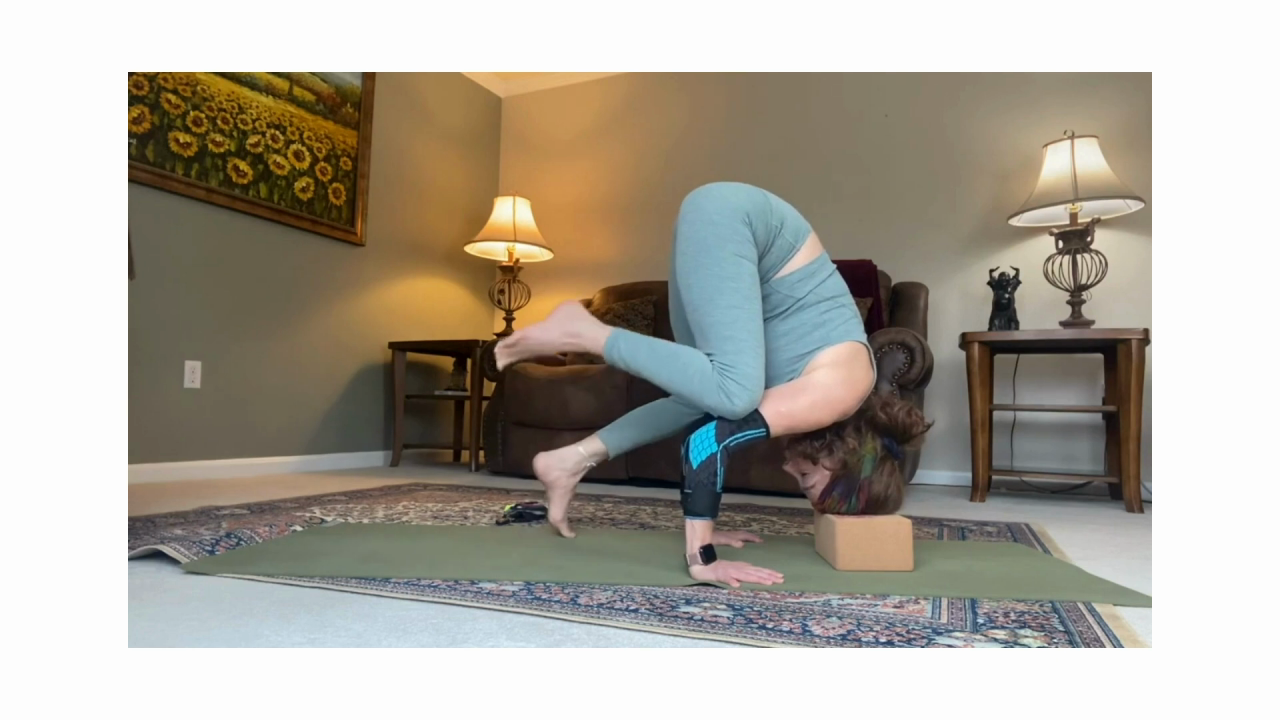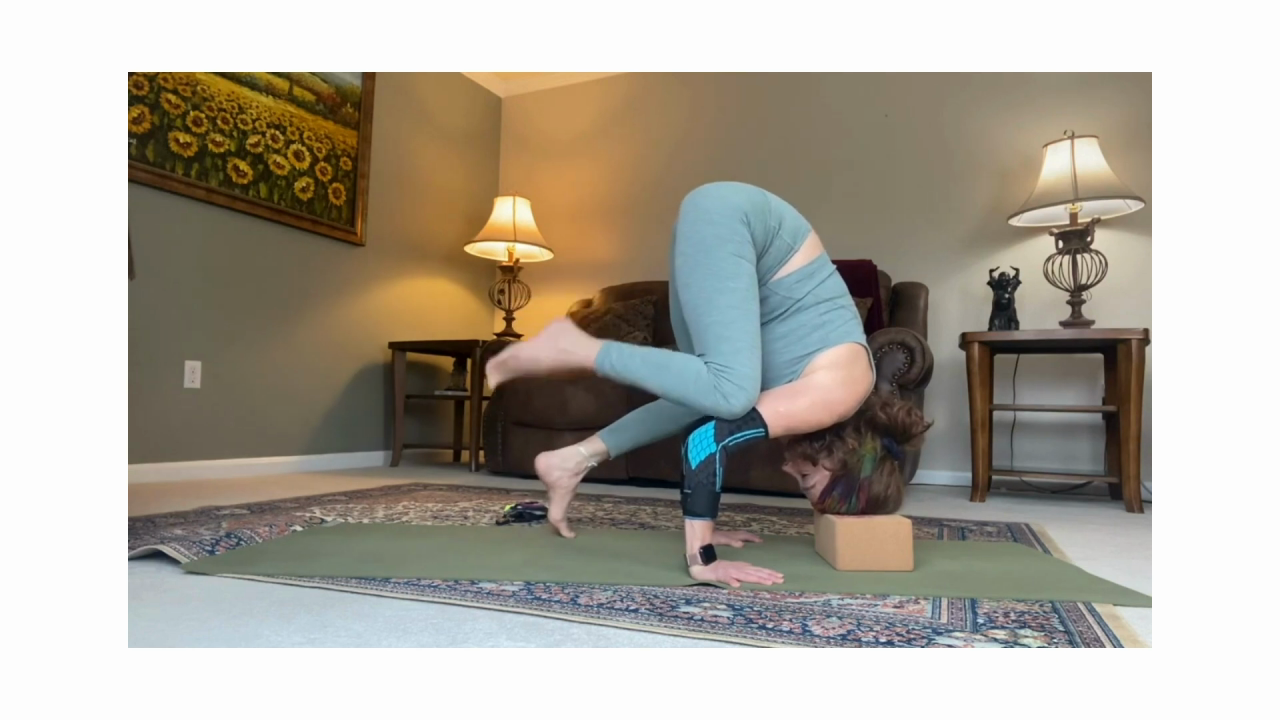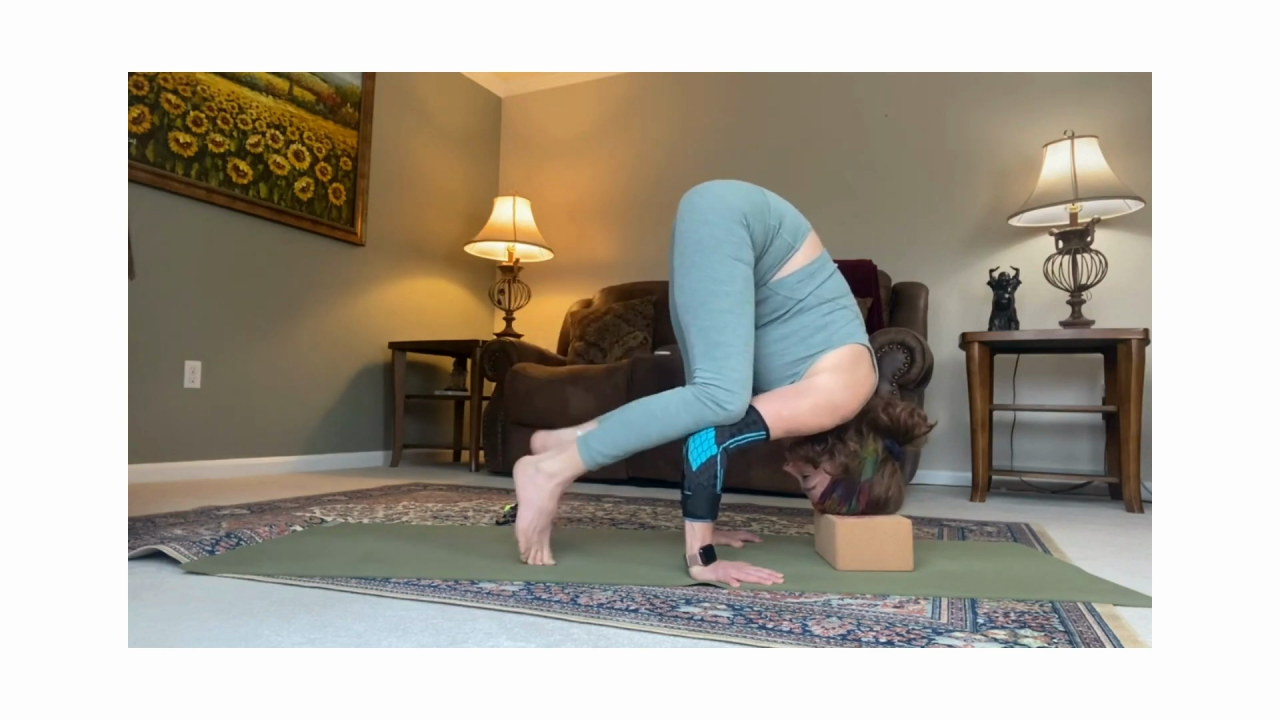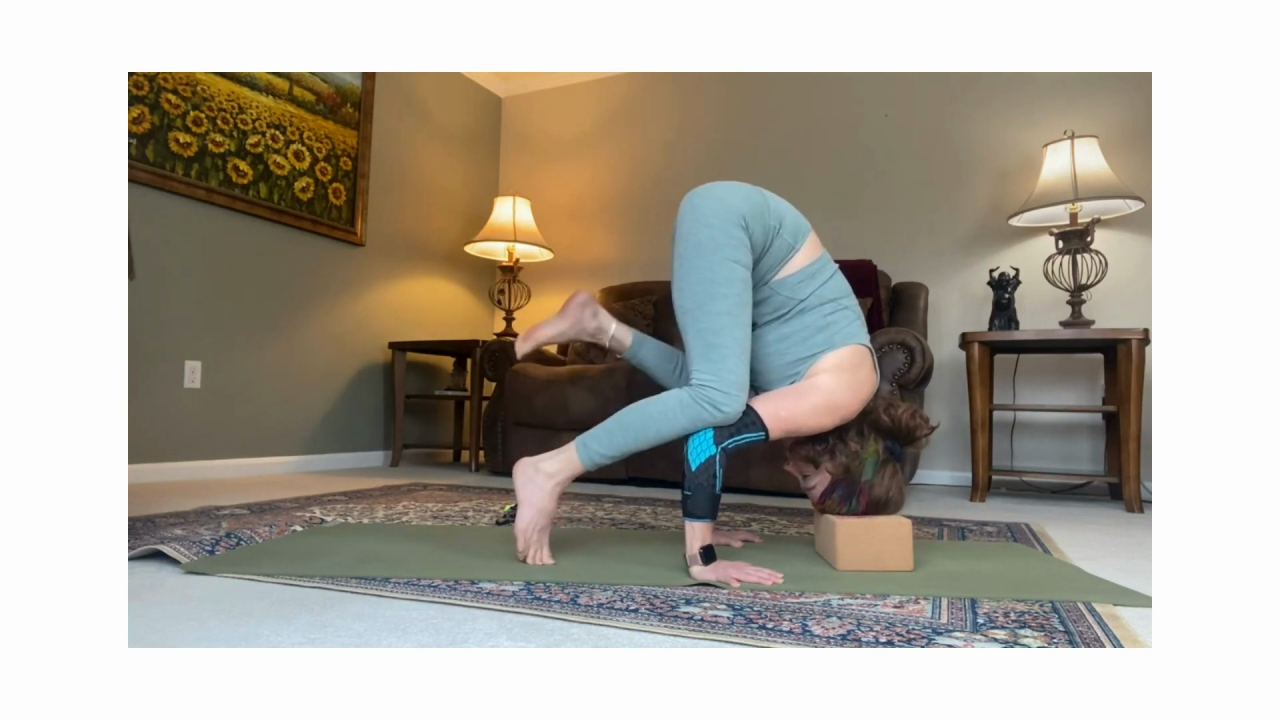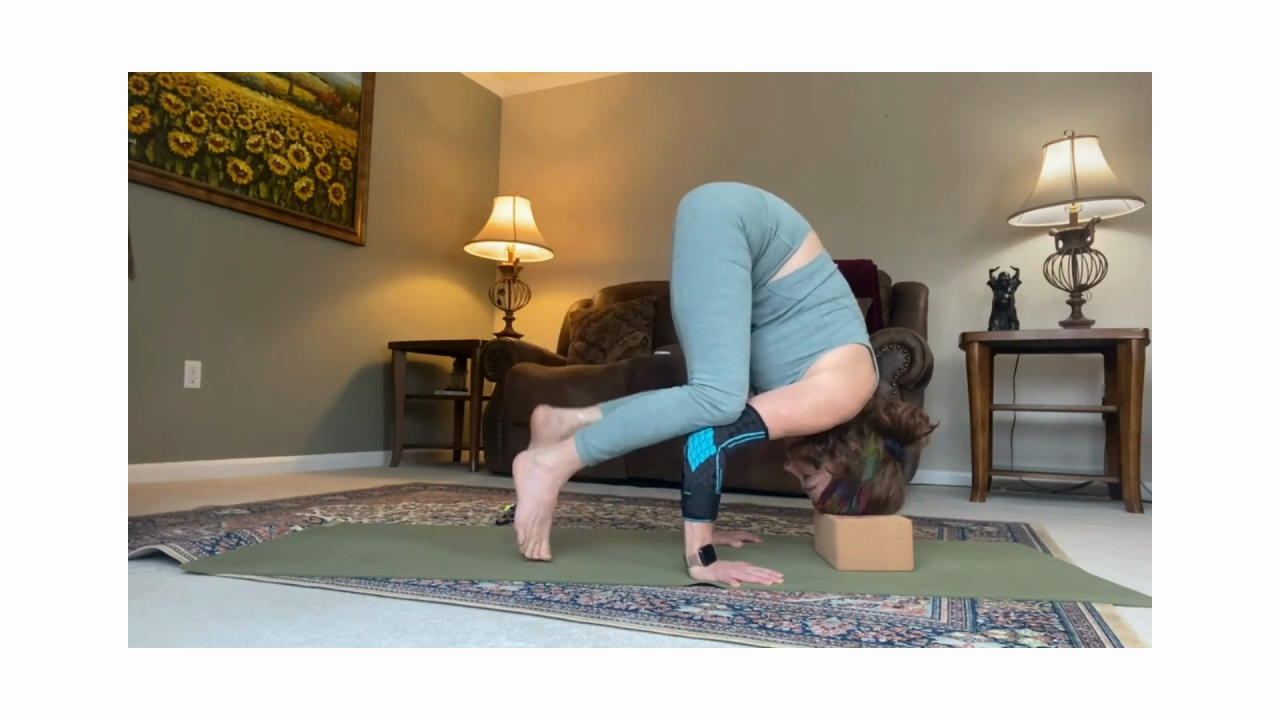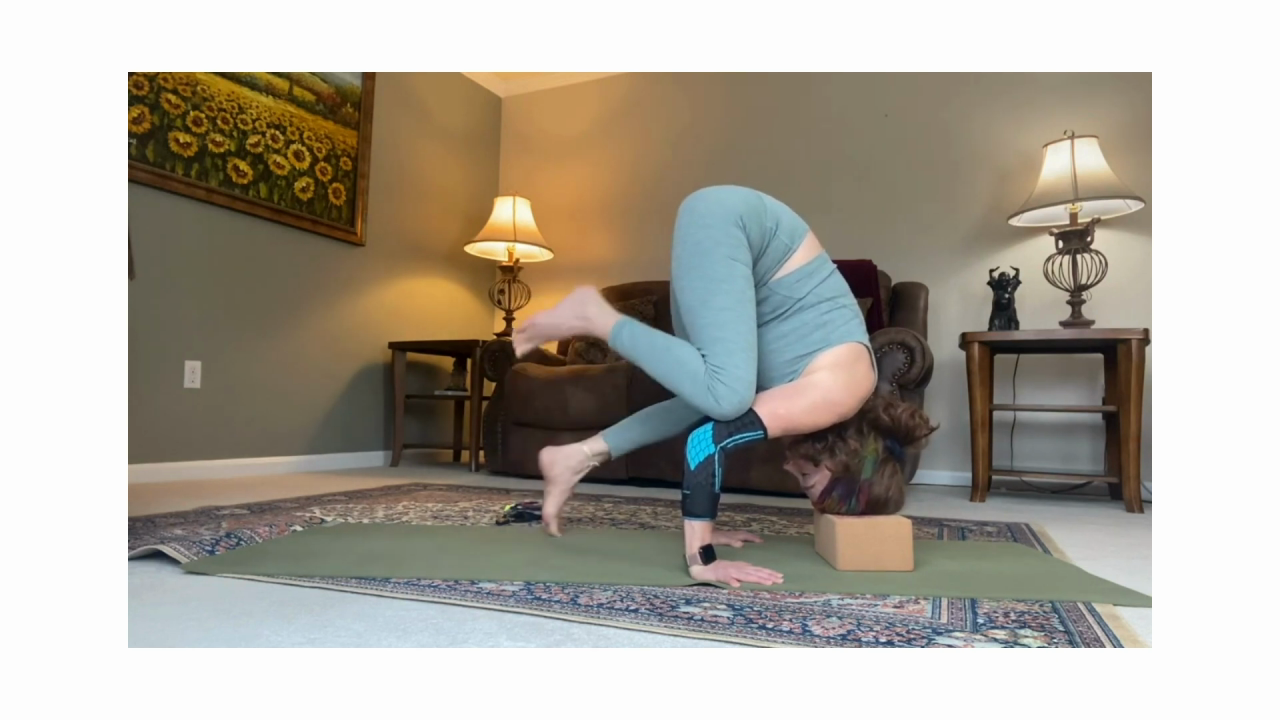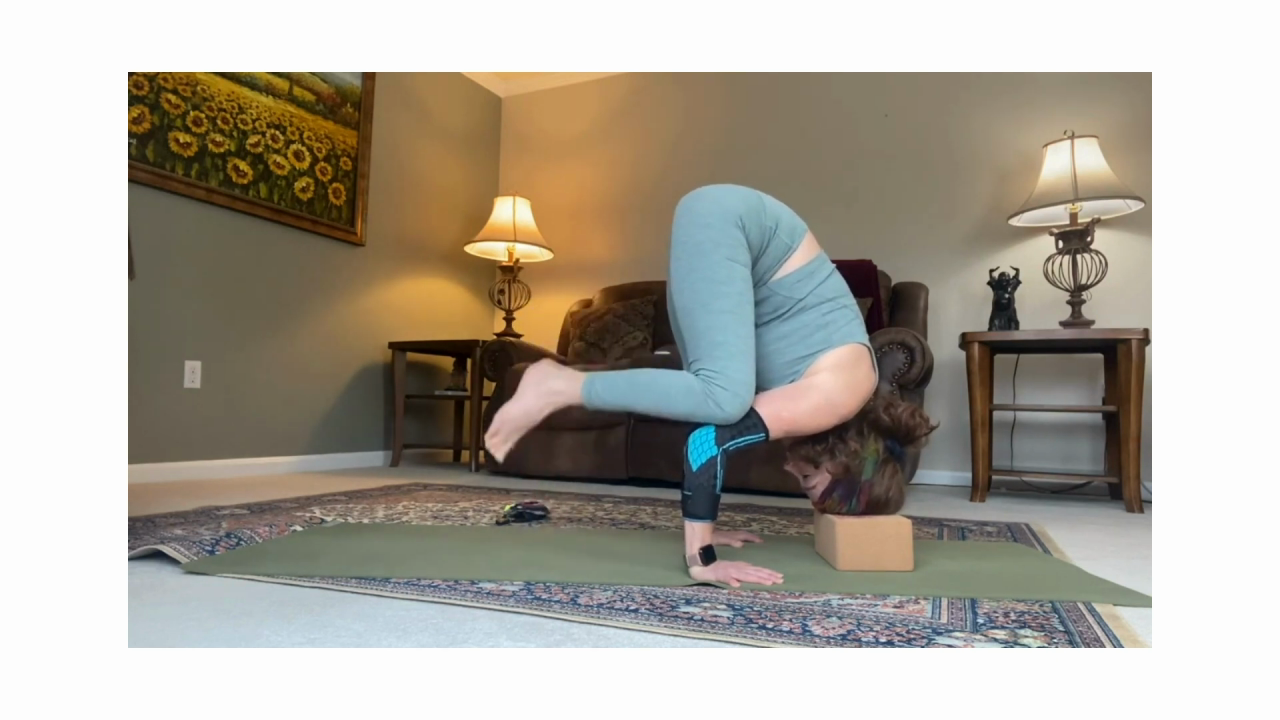
dt=0.7s
person 1, frame 1
left shoulder: (843, 382)
right shoulder: (839, 392)
right elbow: (712, 441)
left wrist: (703, 528)
right wrist: (701, 560)
left hip: (737, 226)
left knee: (708, 396)
right knee: (731, 395)
left ankle: (572, 461)
right ankle: (581, 333)
person 1, frame 2
left shoulder: (839, 383)
right shoulder: (837, 395)
right elbow: (710, 441)
left wrist: (703, 528)
right wrist: (701, 559)
left hip: (734, 226)
right hip: (726, 218)
left knee: (706, 396)
right knee: (728, 394)
left ankle: (576, 461)
right ankle: (570, 350)
person 1, frame 3
left shoulder: (844, 383)
right shoulder: (839, 397)
right elbow: (715, 440)
left wrist: (703, 527)
right wrist: (700, 559)
left hip: (735, 223)
left knee: (711, 400)
right knee: (720, 400)
left ankle: (565, 444)
right ankle: (551, 471)
person 1, frame 4
left shoulder: (846, 384)
right shoulder: (839, 397)
right elbow: (714, 438)
left wrist: (704, 528)
right wrist: (701, 560)
left hip: (735, 225)
right hip: (727, 218)
left knee: (712, 397)
right knee: (717, 401)
left ankle: (602, 326)
right ankle: (550, 472)
person 1, frame 5
left shoulder: (843, 385)
right shoulder: (838, 397)
right elbow: (713, 440)
left wrist: (704, 527)
right wrist: (701, 561)
left hip: (742, 226)
right hip: (725, 217)
left knee: (716, 401)
right knee: (718, 402)
left ankle: (573, 422)
right ankle: (551, 466)
person 1, frame 6
left shoulder: (842, 385)
right shoulder: (838, 394)
right elbow: (713, 439)
left wrist: (703, 528)
right wrist: (701, 561)
left hip: (734, 230)
right hip: (724, 221)
left knee: (711, 399)
right knee: (723, 395)
left ankle: (579, 457)
right ankle: (596, 317)
person 1, frame 7
left shoulder: (841, 385)
right shoulder: (839, 396)
right elbow: (712, 443)
left wrist: (705, 529)
right wrist: (700, 560)
left hip: (734, 227)
right hip: (722, 220)
left knee: (708, 400)
right knee: (724, 401)
left ankle: (567, 386)
right ankle: (559, 390)
